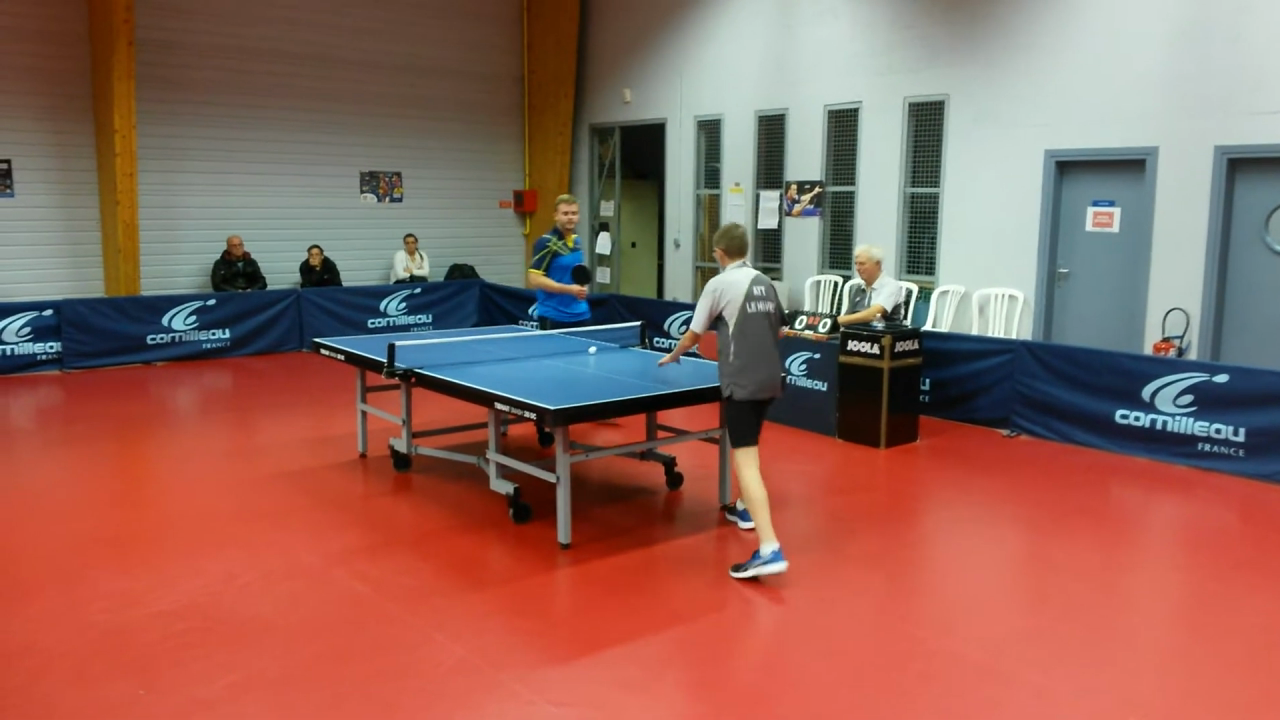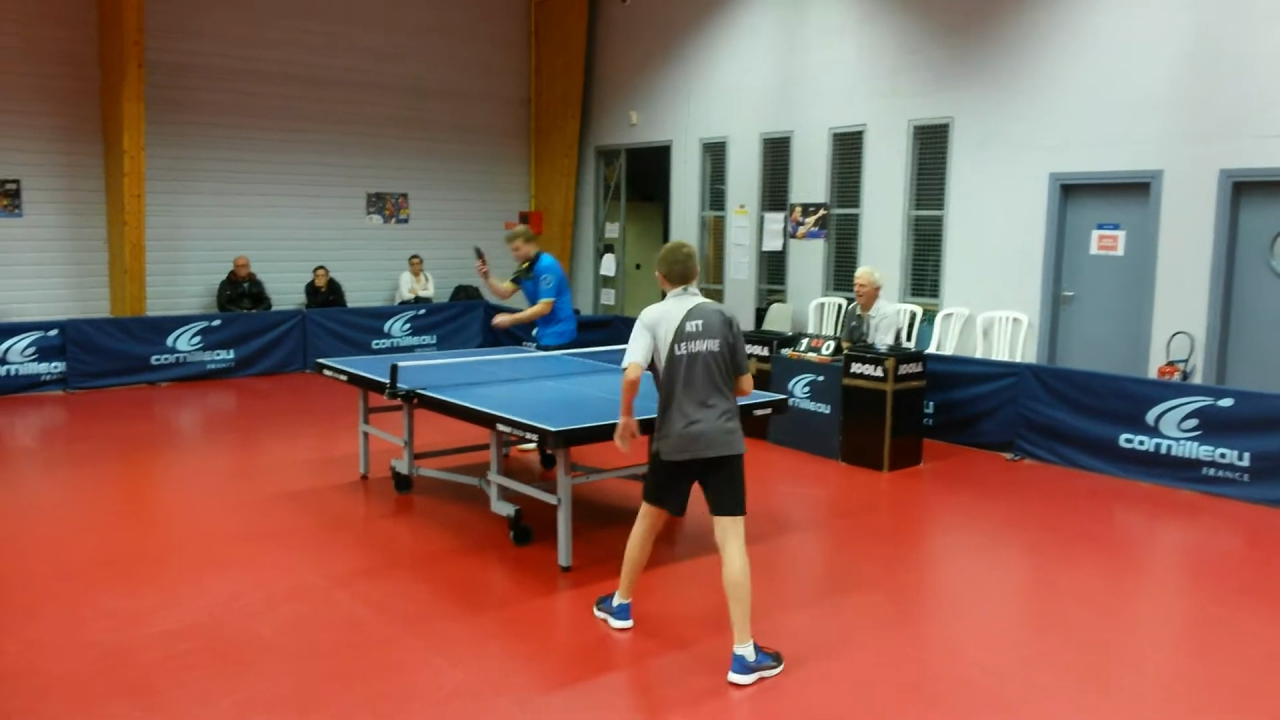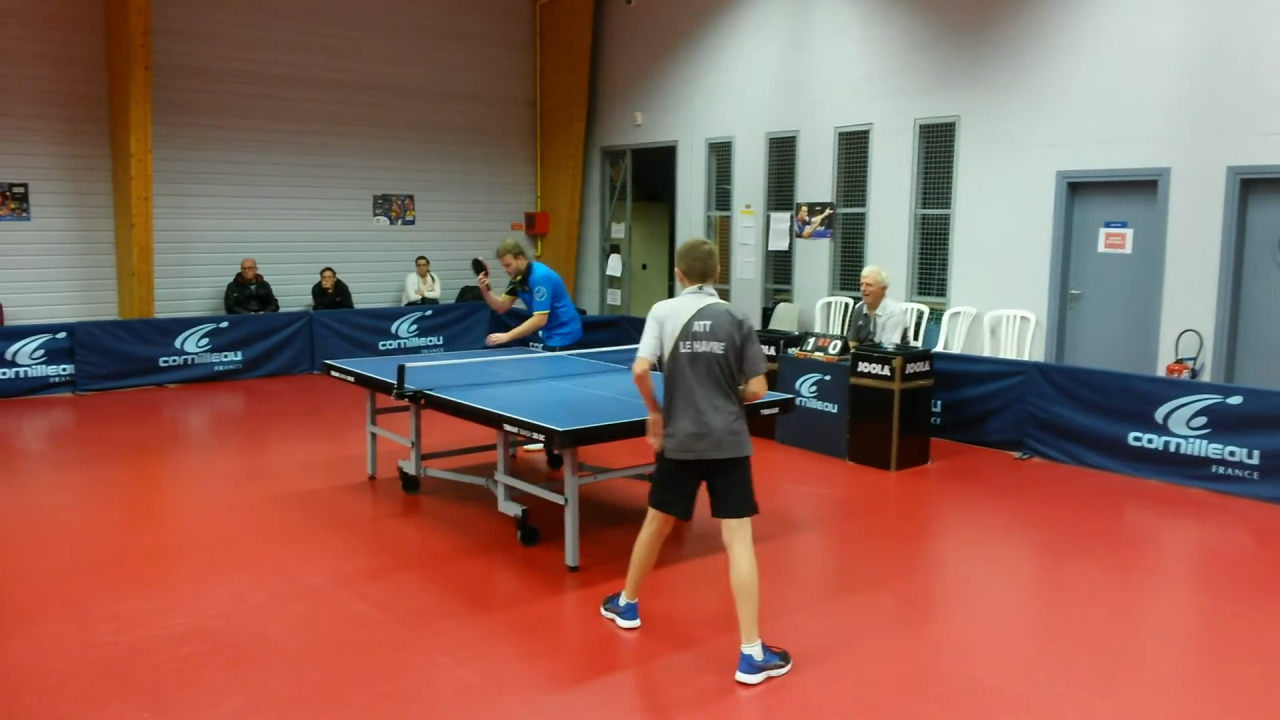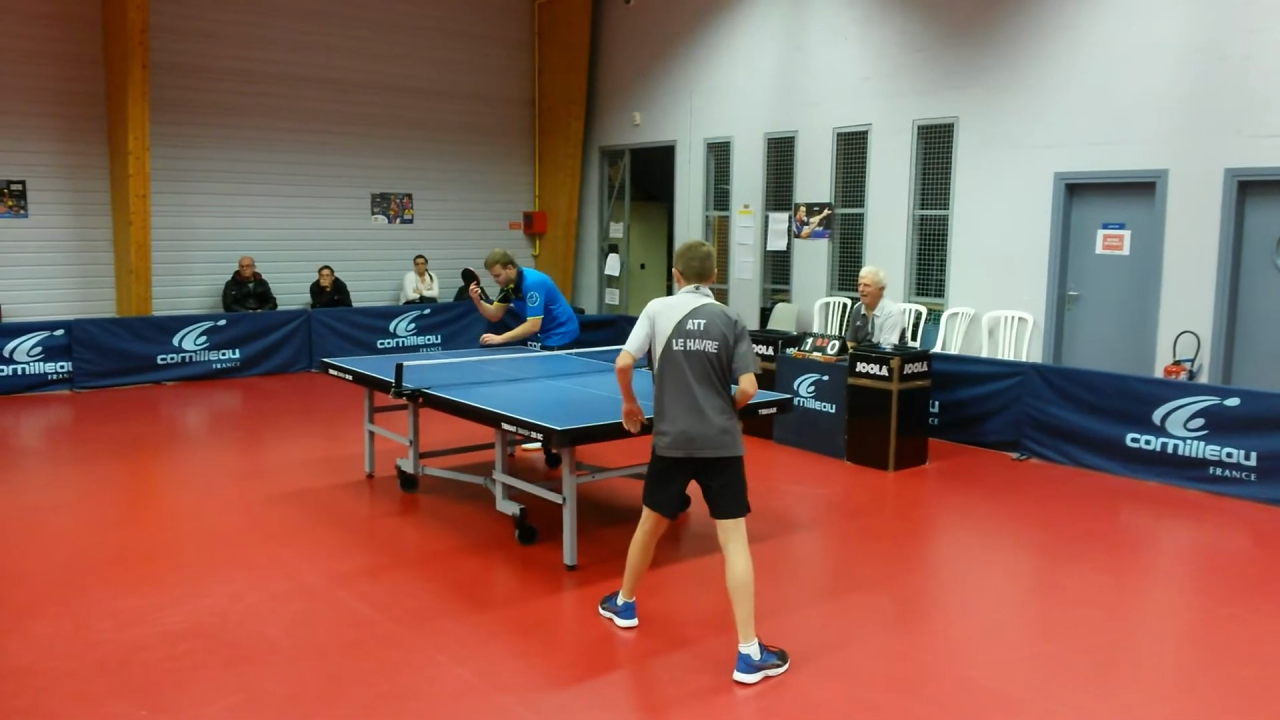
dt=0.2s
person 1, frame 1
left shoulder: (720, 284)
right shoulder: (765, 284)
left elbow: (695, 335)
left wrist: (675, 353)
left hip: (743, 383)
right hip: (768, 381)
left knee: (747, 462)
right knee: (745, 447)
left ankle: (769, 551)
right ankle: (744, 508)
person 1, frame 2
left shoulder: (652, 316)
right shoulder: (723, 316)
left elbow: (632, 376)
right elbow: (745, 384)
left wrist: (626, 419)
left hip: (675, 440)
right hip: (723, 439)
left knee: (648, 520)
right knee: (731, 540)
left ankle: (620, 604)
right ankle: (744, 654)
person 1, frame 3
left shoulder: (663, 311)
right shoulder: (736, 319)
left elbow: (640, 370)
right elbow: (757, 389)
left wrist: (655, 413)
left hip: (680, 442)
right hip: (729, 443)
left knee: (657, 525)
right knee: (739, 542)
left ankle: (626, 604)
right ankle: (751, 653)
person 1, frame 4
left shoulder: (657, 309)
right shoulder: (730, 320)
left elbow: (623, 363)
right elbow: (747, 389)
left wrist: (629, 403)
left hip: (671, 441)
right hip: (721, 443)
left knee: (651, 524)
right knee: (734, 541)
left ankle: (624, 604)
right ankle: (749, 653)
